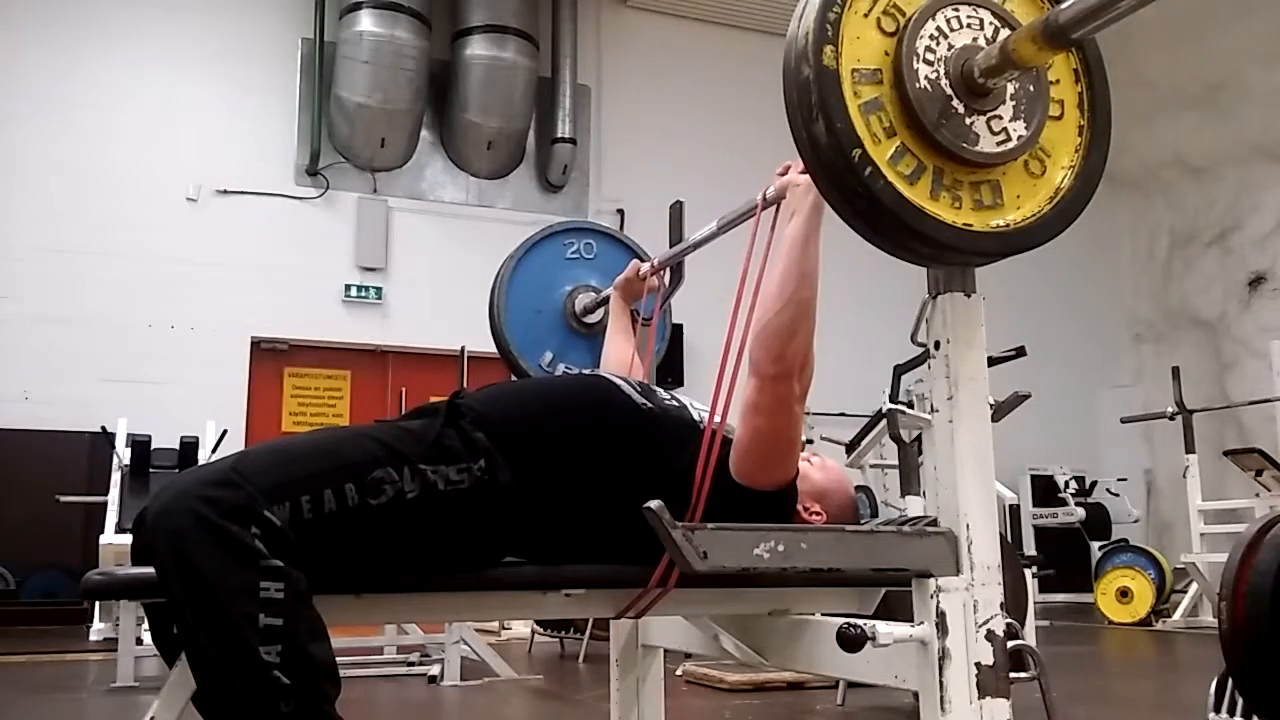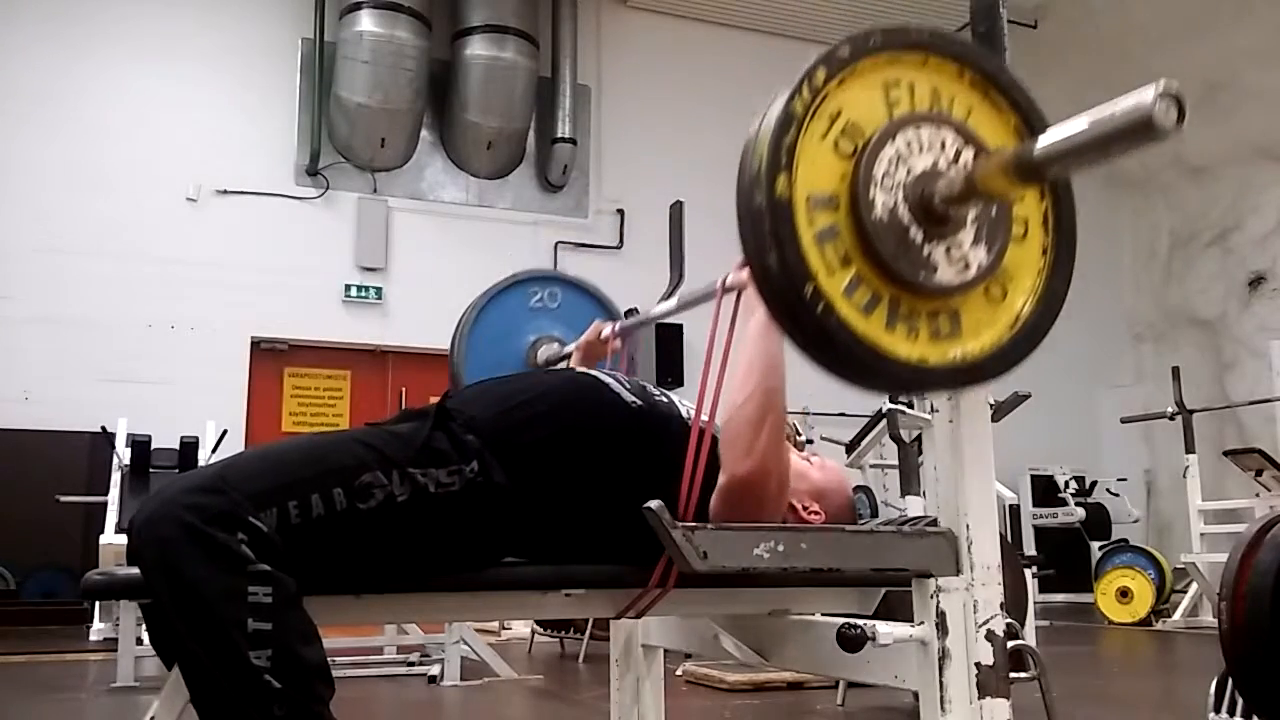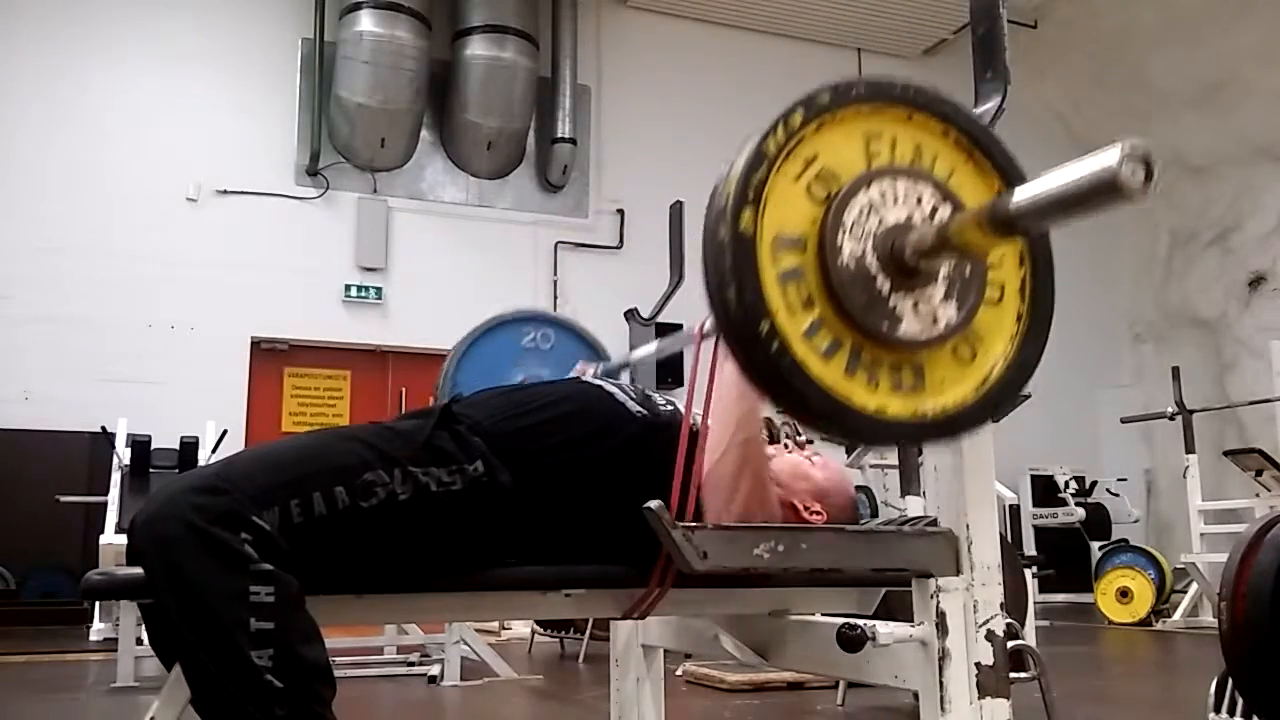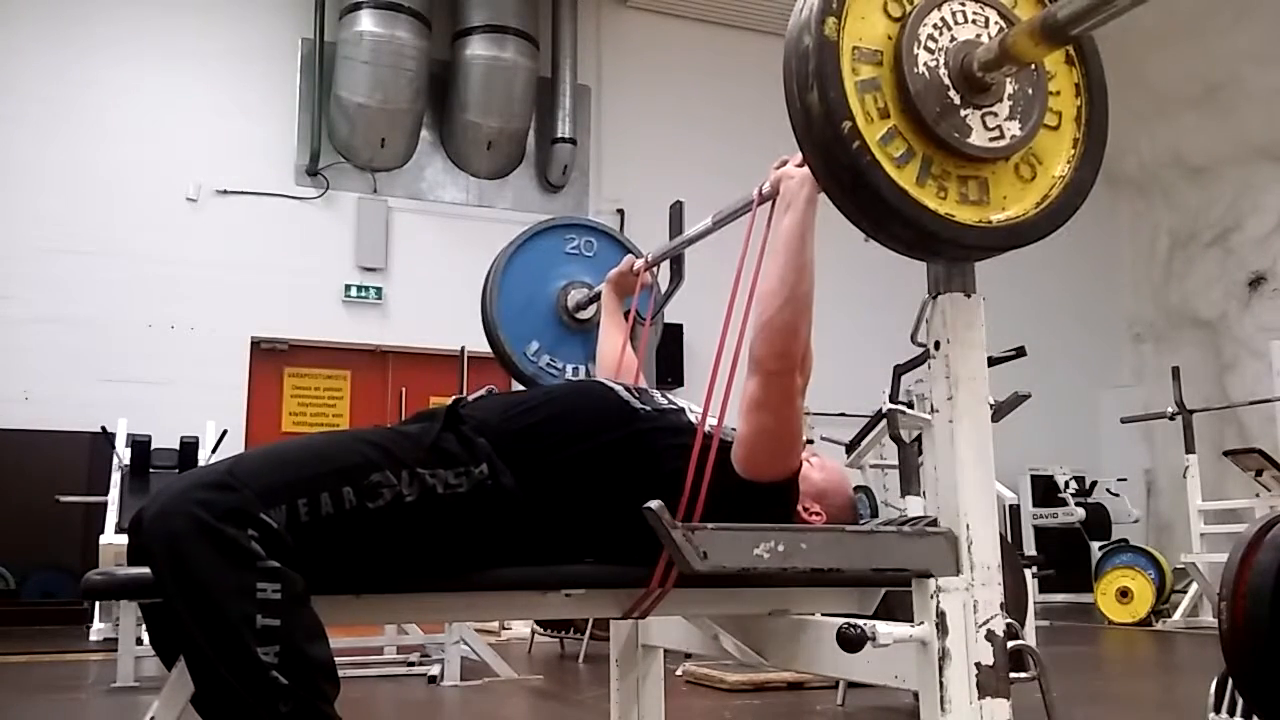
dt=1s
person 1, frame 1
left shoulder: (751, 492)
right shoulder: (700, 461)
left elbow: (778, 371)
right elbow: (621, 405)
left wrist: (803, 208)
right wrist: (621, 306)
left knee: (210, 512)
right knee: (183, 518)
person 1, frame 2
left shoulder: (746, 512)
right shoulder: (685, 466)
left elbow: (747, 461)
left wrist: (764, 300)
right wrist: (583, 364)
left knee: (198, 520)
right knee: (176, 524)
person 1, frame 3
left shoulder: (755, 504)
right shoulder: (701, 466)
left elbow: (730, 521)
right wrist: (584, 389)
left knee: (201, 522)
right knee: (178, 523)
person 1, frame 4
left shoulder: (749, 496)
right shoulder: (699, 460)
left elbow: (778, 368)
right elbow: (619, 405)
left wrist: (797, 200)
right wrist: (613, 300)
left knee: (206, 516)
right knee: (177, 521)
